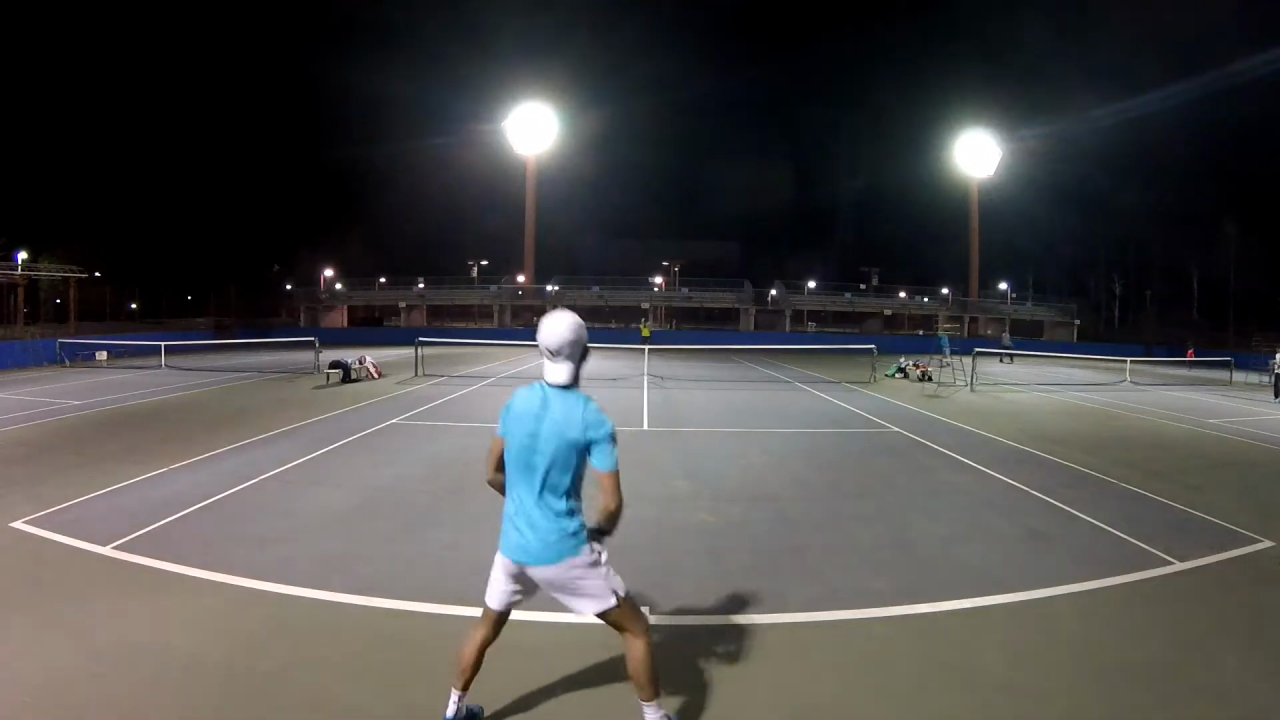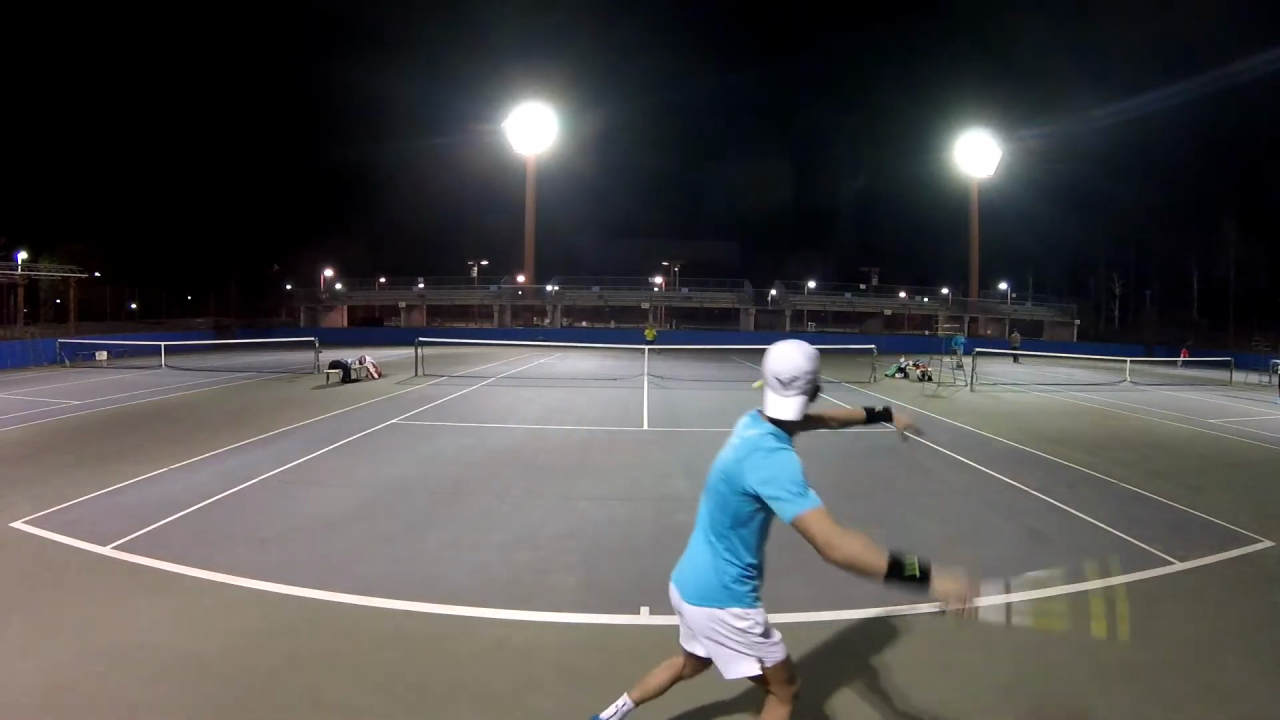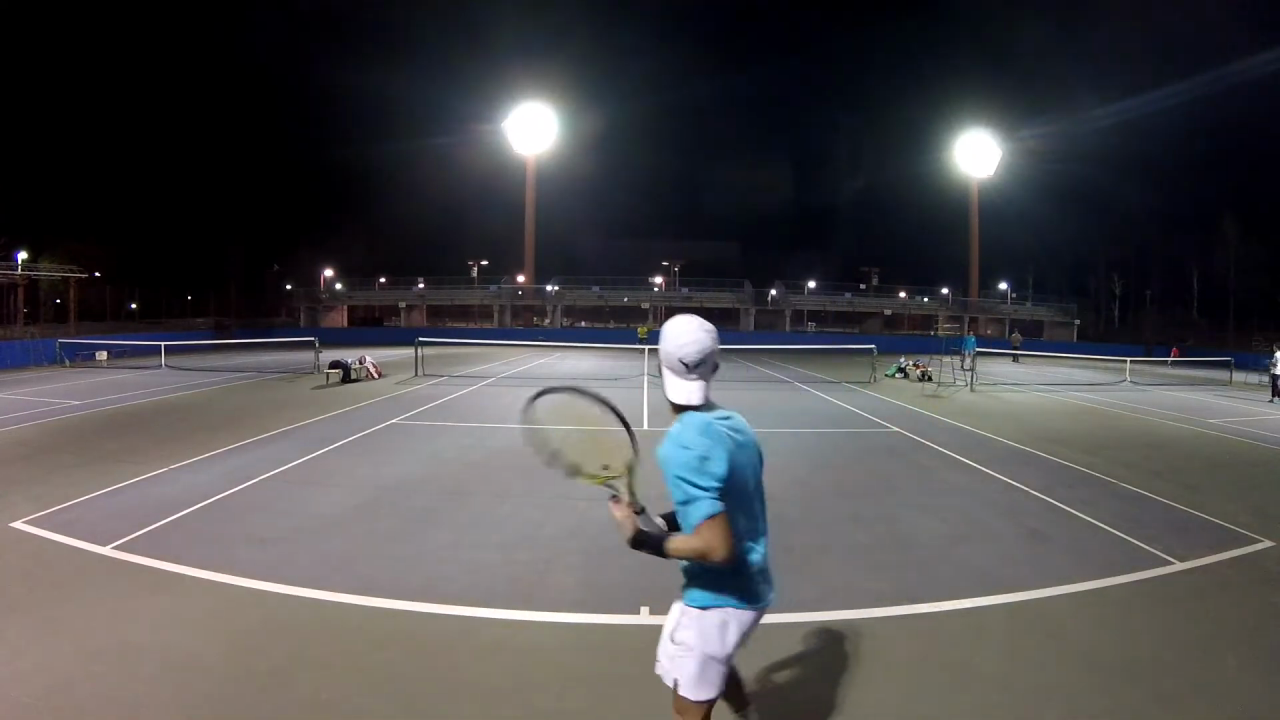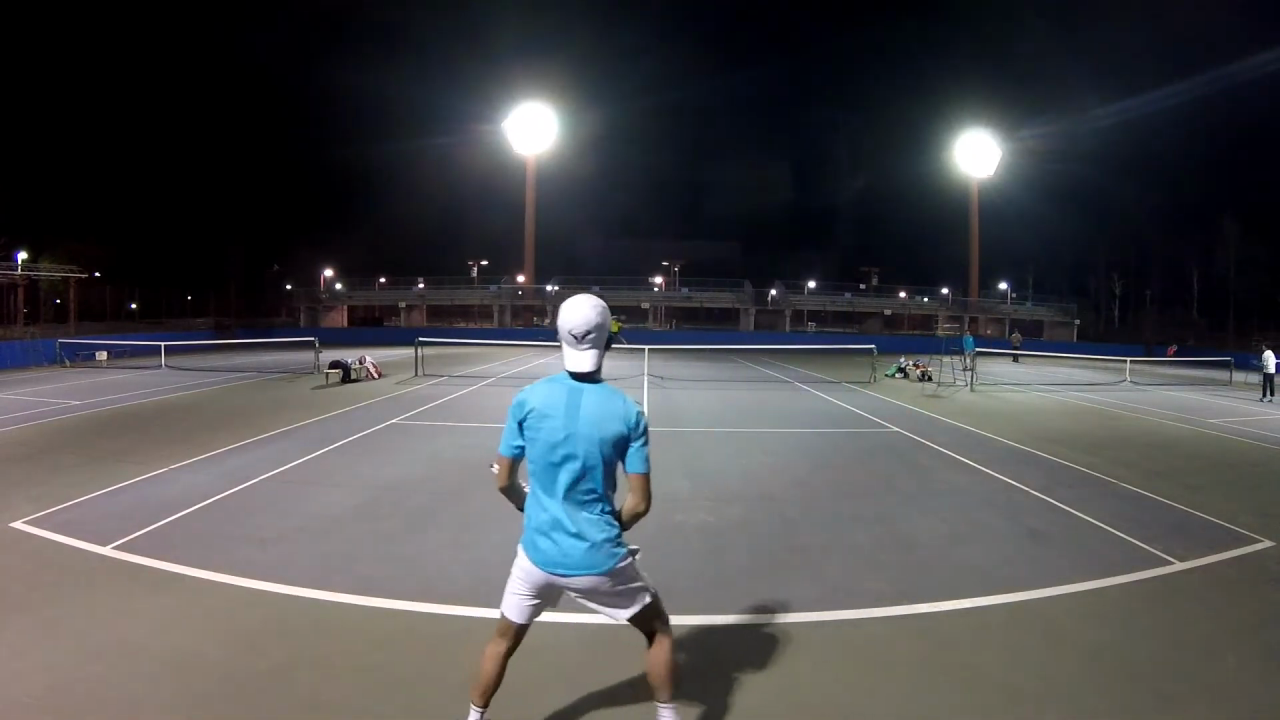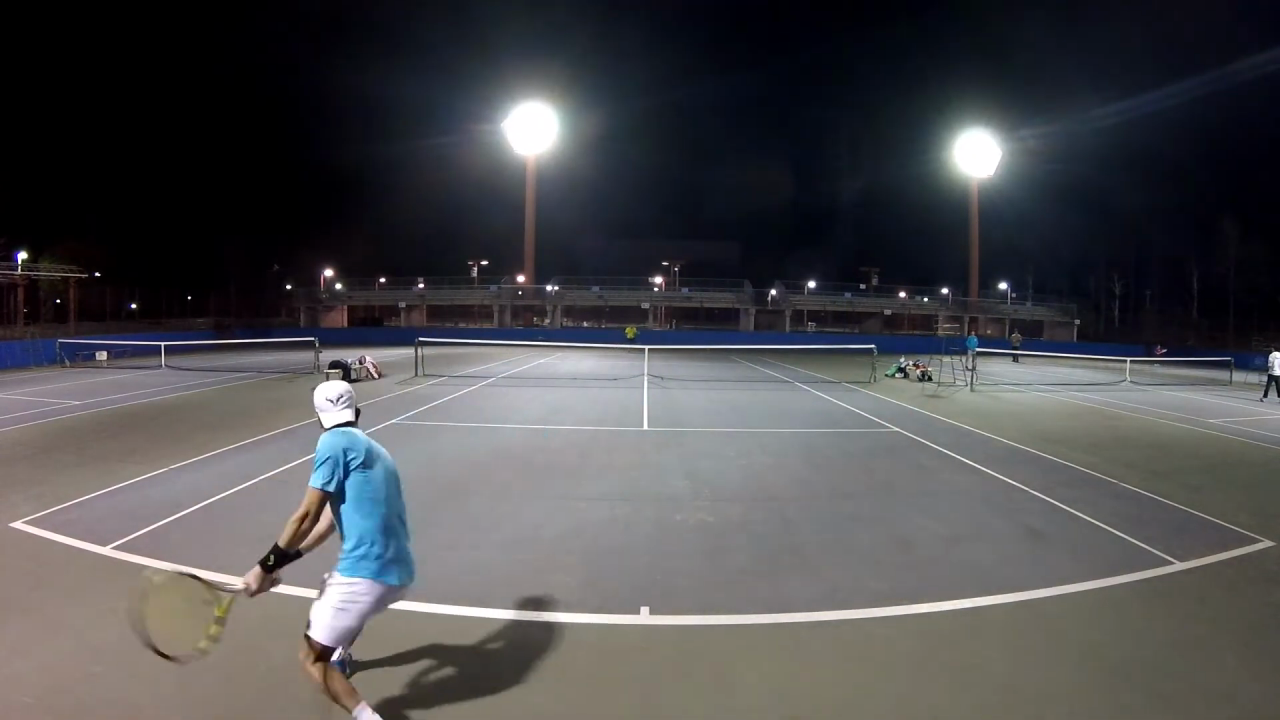
dt=1s
person 1, frame 1
left shoulder: (517, 402)
right shoulder: (593, 420)
left elbow: (494, 475)
right elbow: (611, 504)
right wrist: (597, 532)
left hip: (515, 545)
right hip: (565, 552)
left knee: (487, 626)
right knee: (637, 631)
person 1, frame 2
left shoulder: (755, 423)
right shoulder: (771, 459)
left elbow: (820, 416)
right elbow: (833, 545)
left wrist: (883, 413)
right wrist: (927, 576)
left hip: (688, 584)
right hip: (723, 600)
left knee: (688, 663)
person 1, frame 3
left shoulder: (682, 446)
right shoulder: (735, 427)
left elbow: (717, 547)
left wrist: (641, 538)
right wrist: (675, 521)
left hip: (716, 601)
right hip: (753, 591)
right knee: (716, 666)
person 1, frame 4
left shoulder: (528, 399)
right shoulder: (627, 412)
left elbow: (503, 482)
right elbow: (639, 503)
left hip: (539, 553)
right hip: (599, 559)
left knee: (504, 640)
right knee: (658, 631)
person 1, frame 5
left shoulder: (335, 443)
right shoulder: (371, 450)
left elbow: (306, 514)
left wrist: (265, 565)
right wrist: (282, 564)
left hip: (369, 573)
right hip: (398, 571)
left knee: (314, 665)
right knee: (343, 591)
right ankle: (340, 656)
